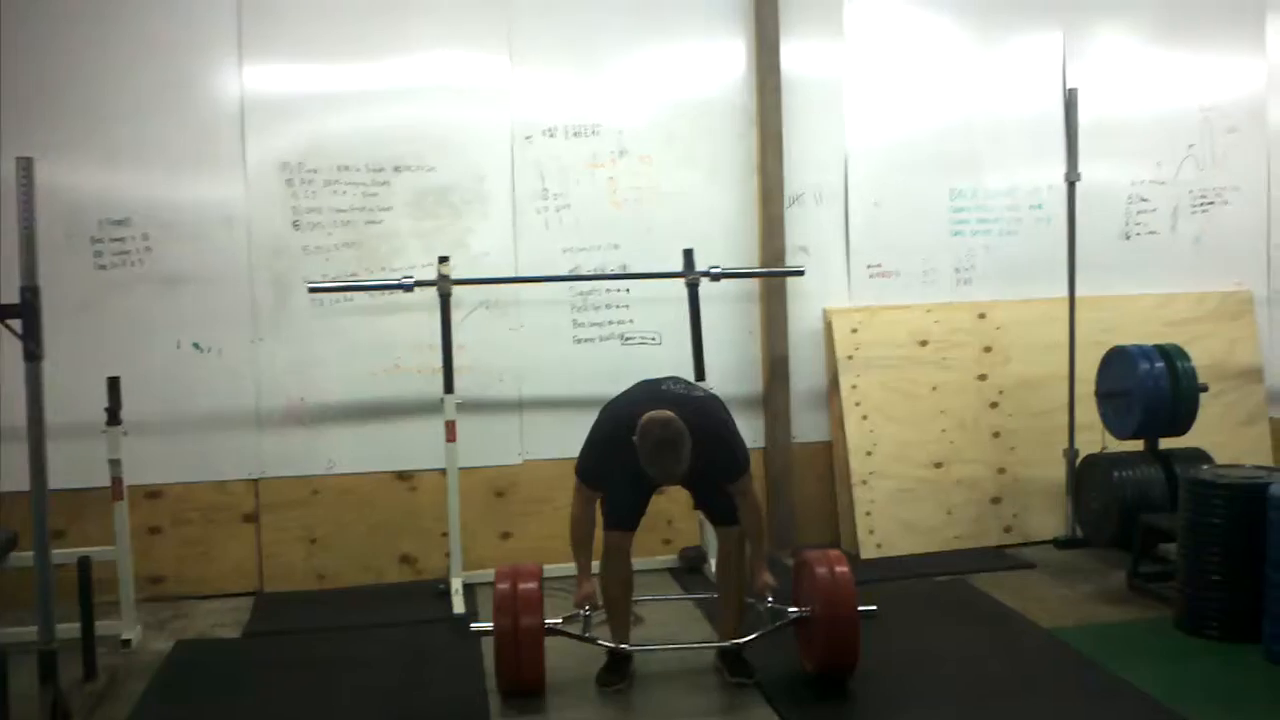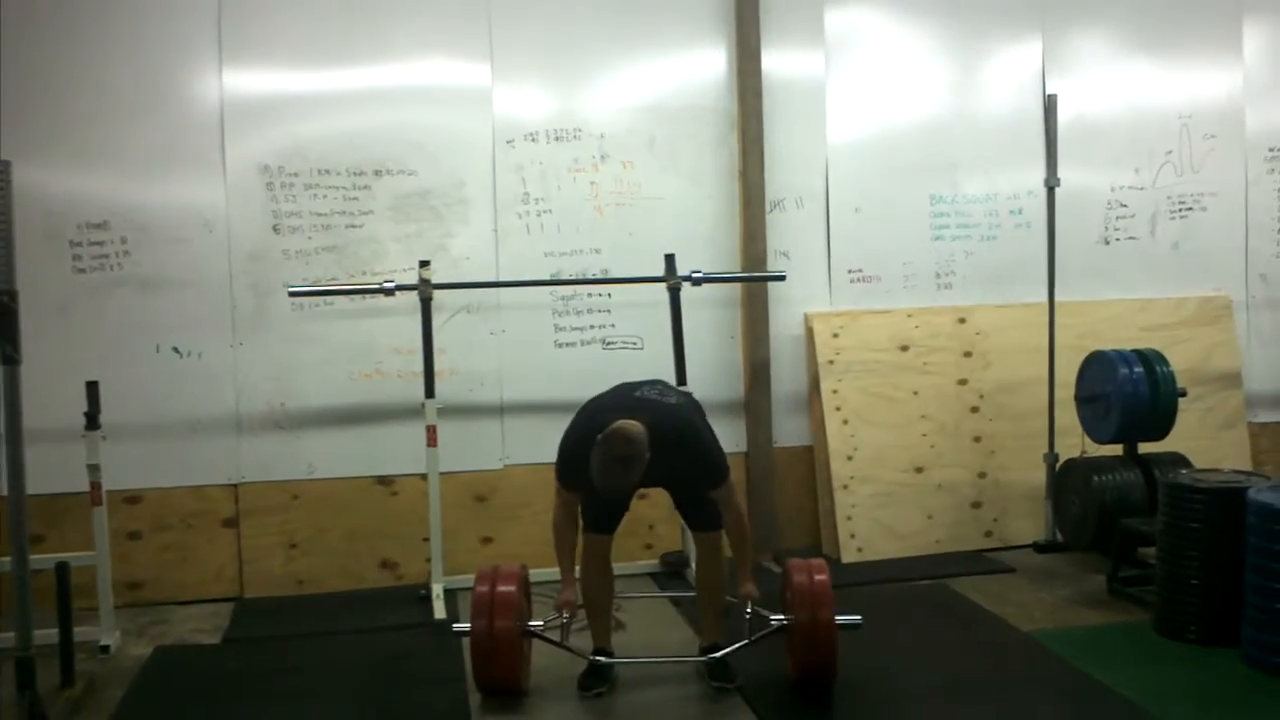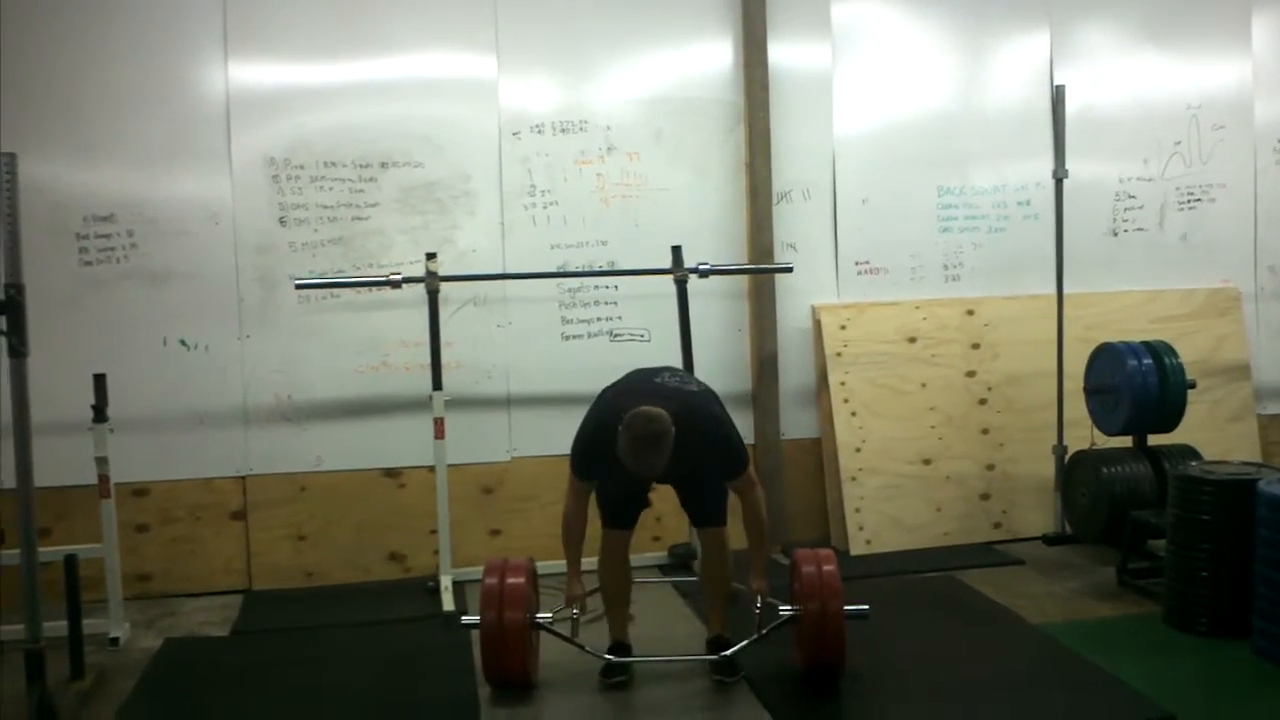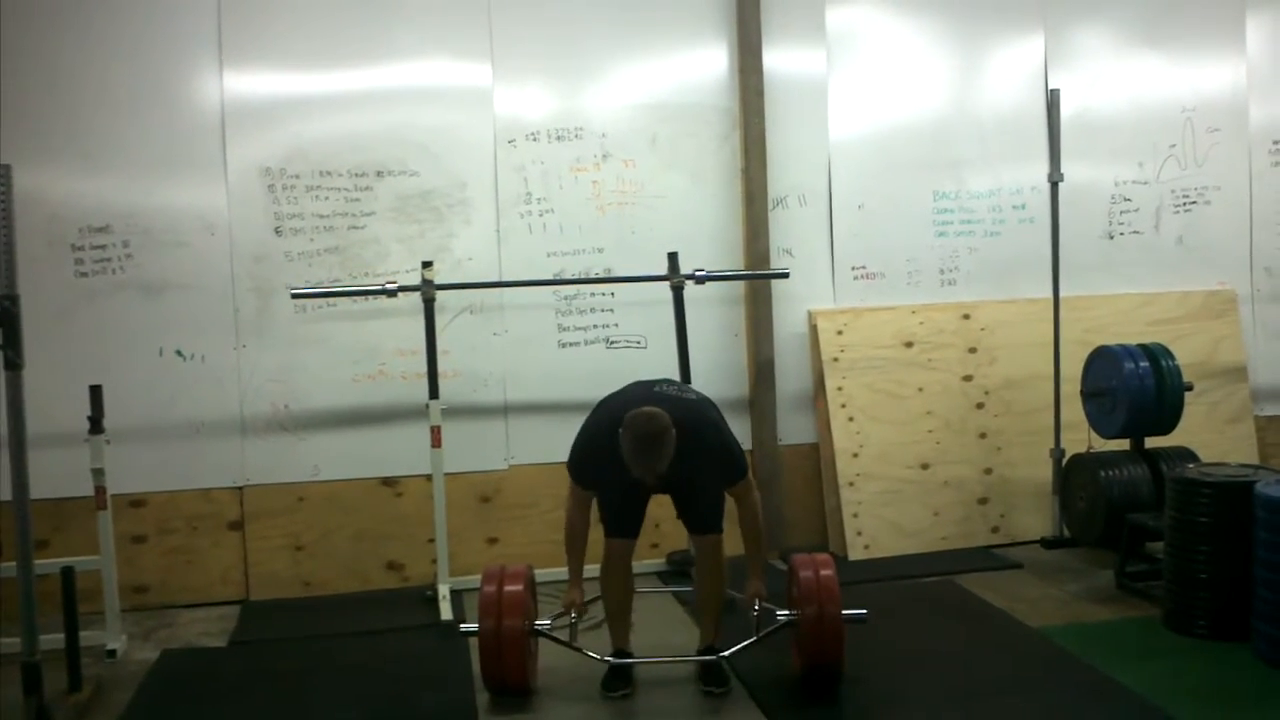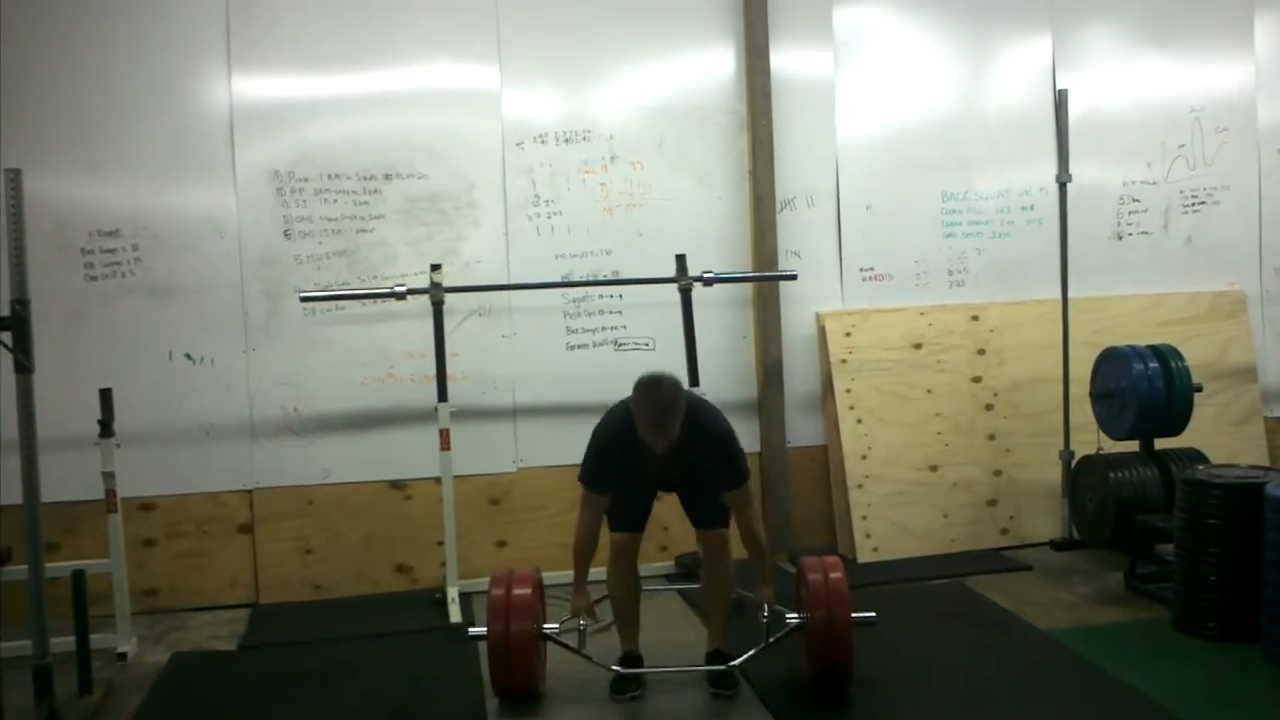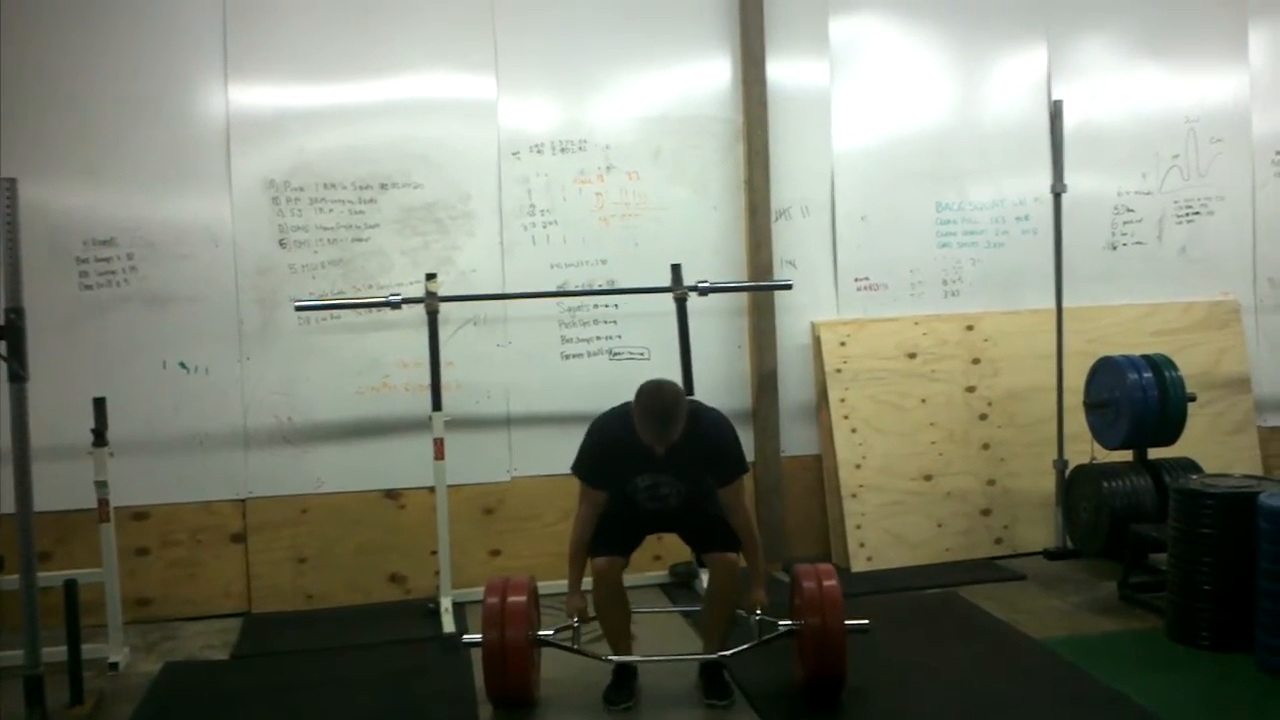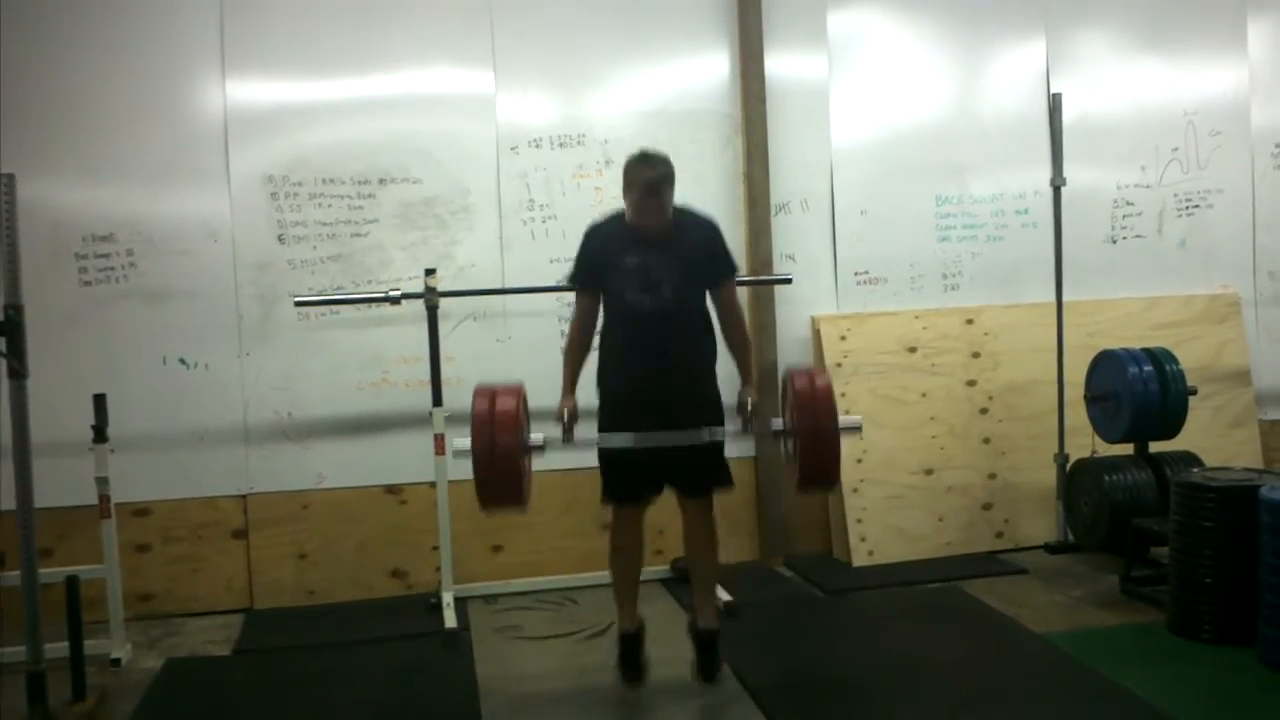
dt=0.7s
person 1, frame 1
left shoulder: (717, 428)
right shoulder: (609, 433)
left elbow: (745, 496)
right elbow: (583, 501)
left wrist: (759, 566)
right wrist: (584, 578)
left hip: (704, 456)
right hip: (627, 463)
left knee: (733, 535)
right knee: (616, 543)
left ankle: (728, 647)
right ankle: (620, 652)
person 1, frame 2
left shoulder: (692, 438)
right shoulder: (579, 440)
left elbow: (730, 505)
right elbow: (566, 507)
left wrist: (745, 578)
right wrist: (568, 583)
left hip: (682, 459)
right hip: (607, 458)
left knee: (710, 541)
right knee: (594, 545)
left ankle: (711, 651)
right ankle: (602, 657)
person 1, frame 3
left shoulder: (711, 427)
right shoulder: (597, 429)
left elbow: (750, 491)
right elbow: (577, 497)
left wrist: (758, 571)
right wrist: (573, 577)
left hip: (698, 456)
left knee: (714, 537)
right knee: (614, 540)
left ankle: (717, 641)
right ankle: (619, 646)
person 1, frame 4
left shoulder: (710, 433)
right shoulder: (596, 436)
left elbow: (746, 497)
right elbow: (578, 506)
left wrist: (756, 575)
right wrist: (574, 582)
left hip: (696, 466)
left knee: (709, 546)
right knee: (617, 550)
left ankle: (708, 653)
right ankle: (621, 656)
person 1, frame 5
left shoulder: (713, 429)
right shoulder: (610, 433)
left elbow: (744, 509)
right elbow: (591, 513)
left wrist: (764, 582)
right wrist: (580, 589)
left hip: (697, 468)
right hip: (632, 472)
left knee: (716, 542)
right knee: (622, 546)
left ankle: (717, 653)
right ankle: (630, 657)
person 1, frame 6
left shoulder: (714, 430)
right shoulder: (606, 433)
left elbow: (736, 507)
right elbow: (588, 511)
left wrist: (758, 582)
right wrist: (575, 589)
left hip: (695, 501)
right hip: (627, 505)
left knee: (727, 562)
right knee: (604, 567)
left ankle: (711, 665)
right ankle: (624, 667)
person 1, frame 7
left shoulder: (702, 234)
right shoulder: (601, 240)
left elbow: (729, 310)
right elbow: (583, 319)
left wrist: (748, 382)
right wrist: (568, 390)
left hip: (693, 394)
right hip: (624, 398)
left knee: (698, 506)
right knee: (626, 512)
left ankle: (705, 625)
right ankle: (629, 629)
